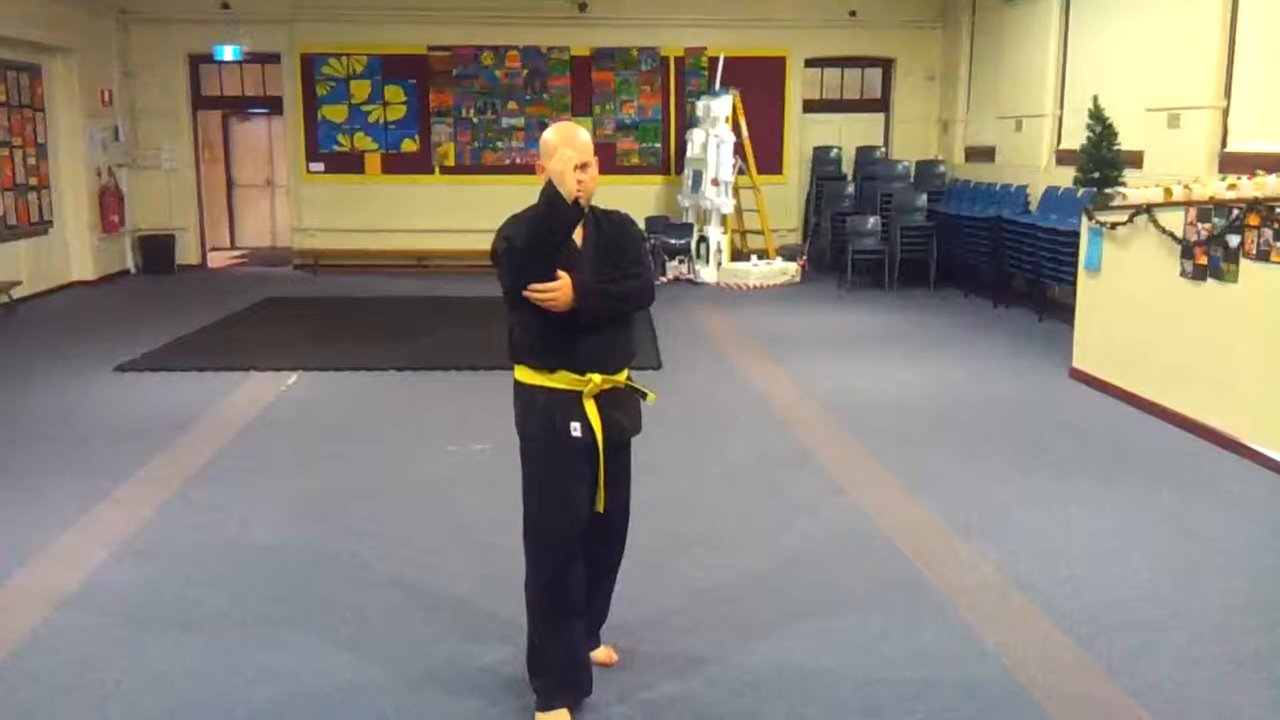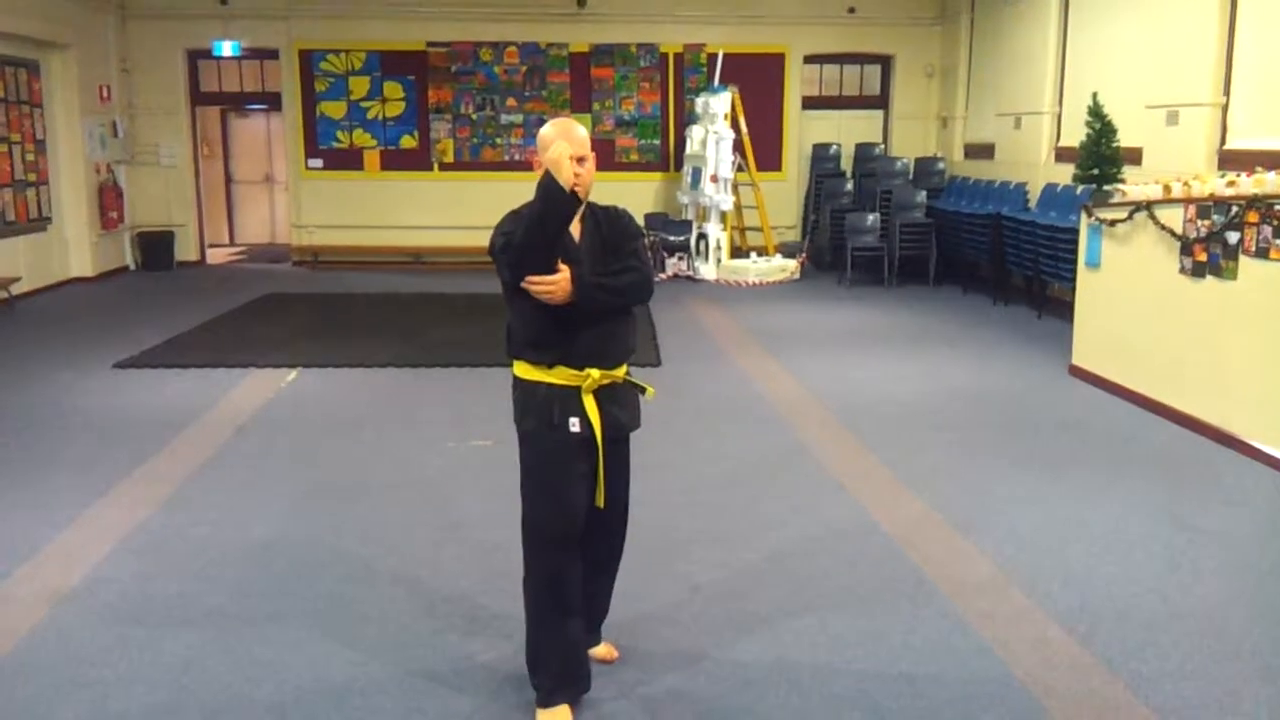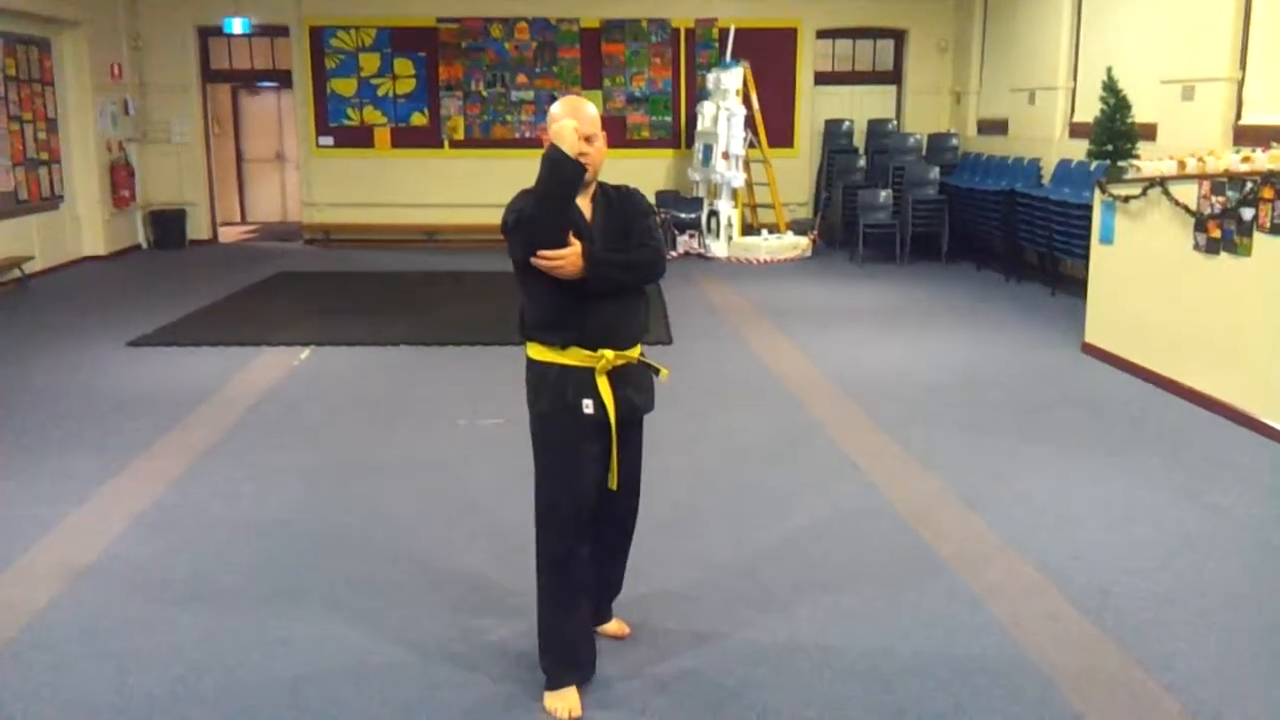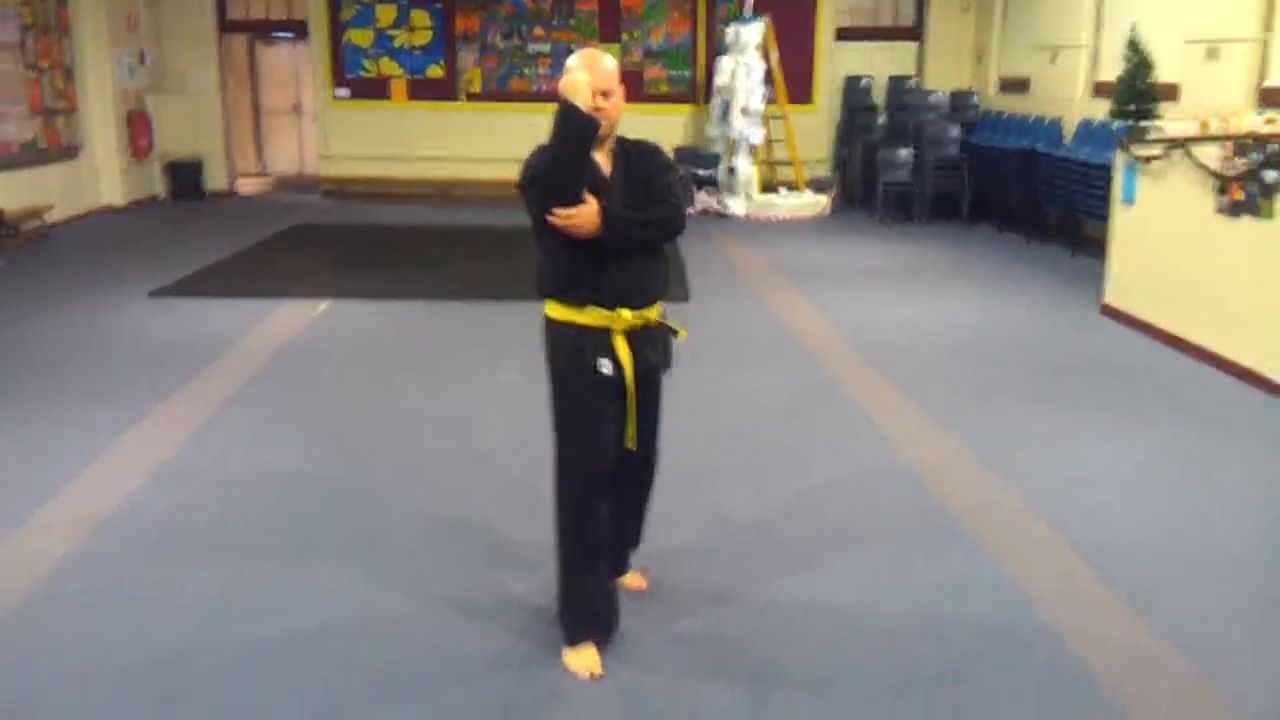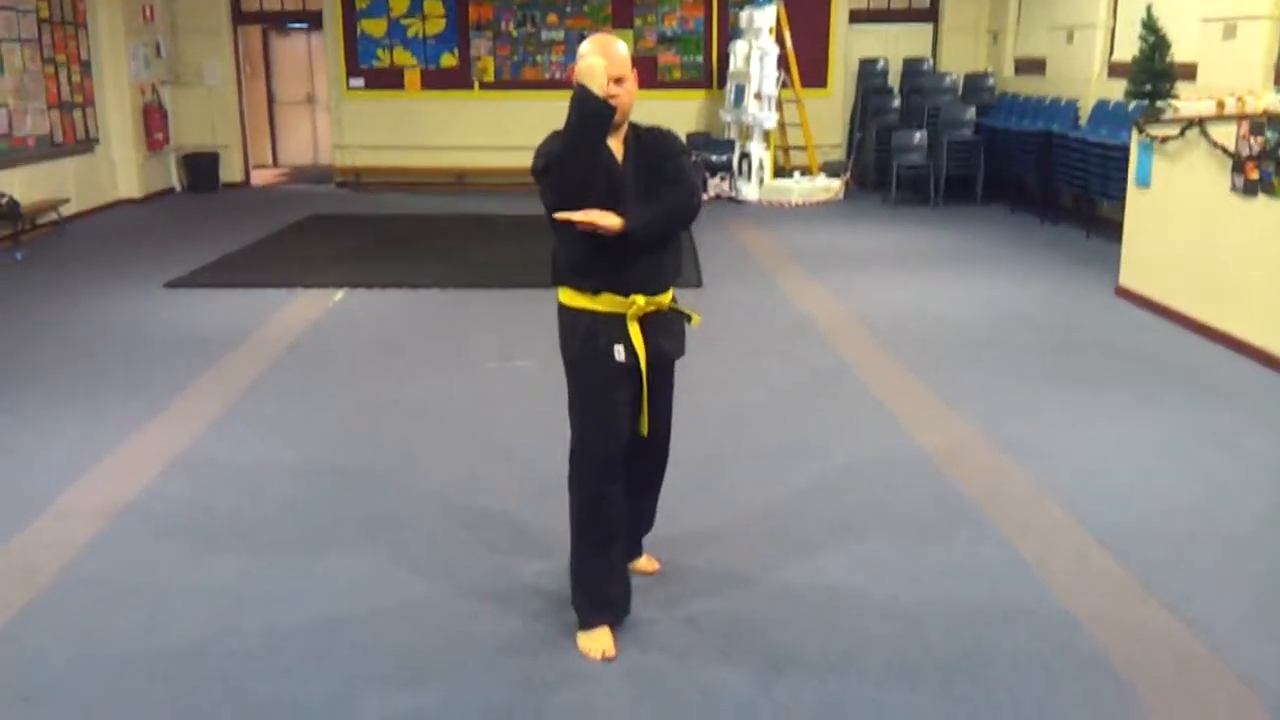
dt=0.4s
person 1, frame 1
left shoulder: (619, 228)
right shoulder: (521, 231)
left elbow: (642, 288)
right elbow: (528, 268)
left wrist: (580, 296)
right wrist: (558, 195)
left hip: (610, 399)
right hip: (549, 404)
left knee: (604, 529)
right knee: (554, 537)
left ankle: (583, 634)
person 1, frame 2
left shoulder: (617, 224)
right shoulder: (519, 227)
left elbow: (640, 283)
right elbow: (528, 262)
left wrist: (578, 289)
right wrist: (554, 187)
left hip: (609, 395)
right hip: (547, 400)
left knee: (604, 524)
right knee: (552, 533)
left ankle: (584, 630)
person 1, frame 3
left shoulder: (629, 203)
right shoulder: (529, 207)
left elbow: (652, 260)
right elbow: (541, 239)
left wrist: (590, 263)
right wrist: (560, 158)
left hip: (623, 375)
right hip: (560, 380)
left knee: (616, 504)
right knee: (563, 515)
left ankle: (595, 606)
right ankle: (563, 667)
person 1, frame 4
left shoulder: (648, 160)
right shoulder: (547, 163)
left elbow: (671, 218)
right elbow: (558, 196)
left wrist: (606, 222)
right wrist: (572, 113)
left hip: (641, 335)
right hip: (580, 338)
left knee: (633, 461)
right knee: (583, 472)
left ankle: (613, 560)
right ankle: (583, 624)
person 1, frame 5
left shoulder: (661, 146)
right shoulder: (560, 149)
left elbow: (685, 203)
right elbow: (571, 184)
left wrist: (625, 223)
right wrist: (588, 102)
left hip: (654, 320)
right hip: (593, 325)
left knee: (648, 444)
right knee: (599, 454)
left ankle: (626, 544)
right ankle: (596, 606)
